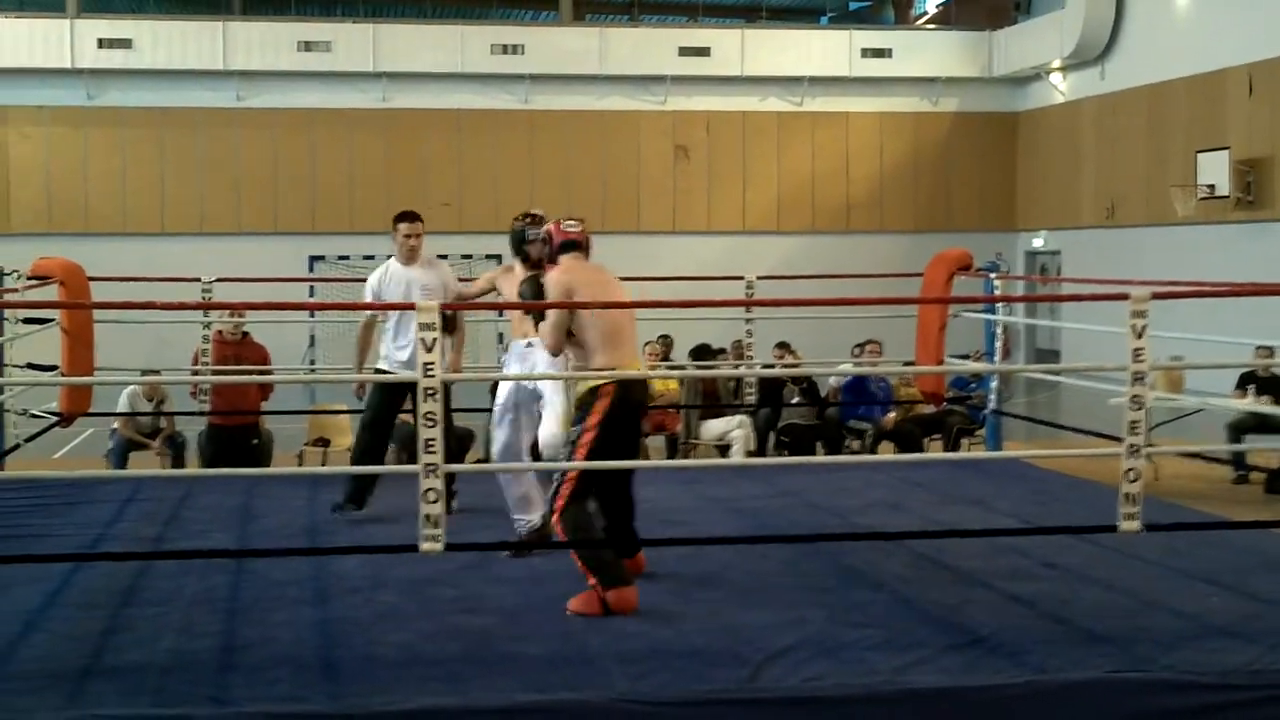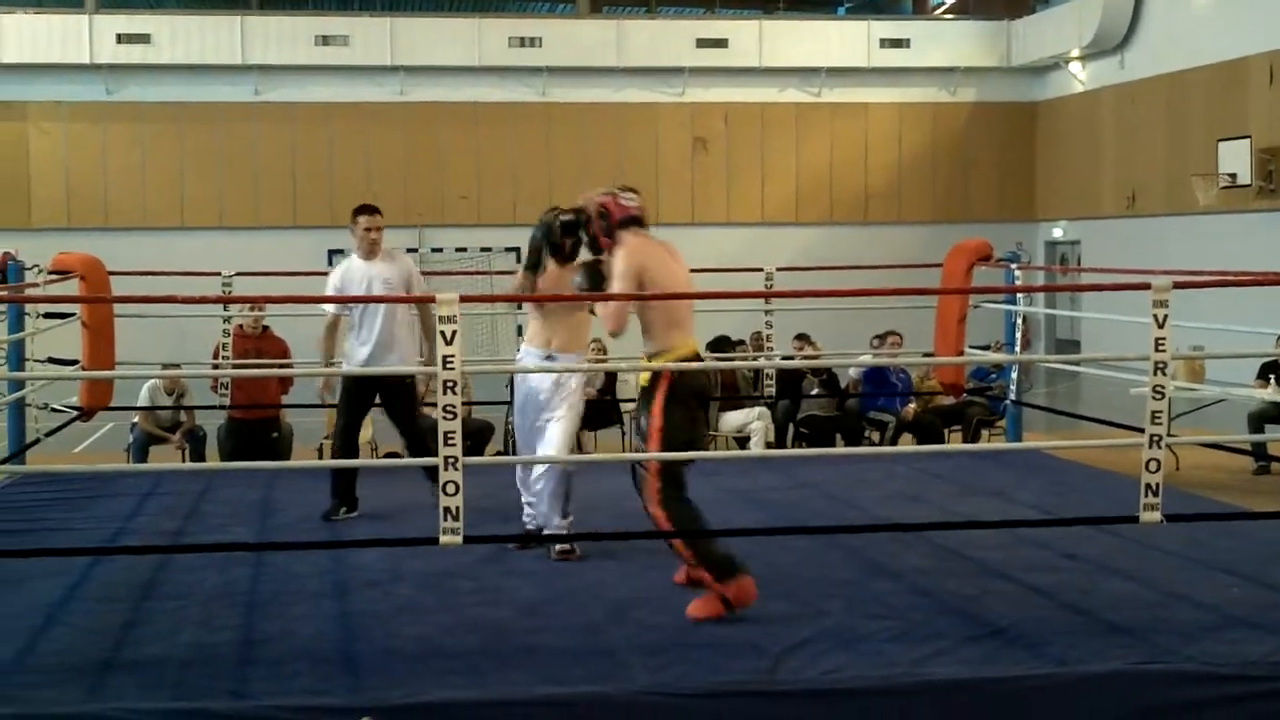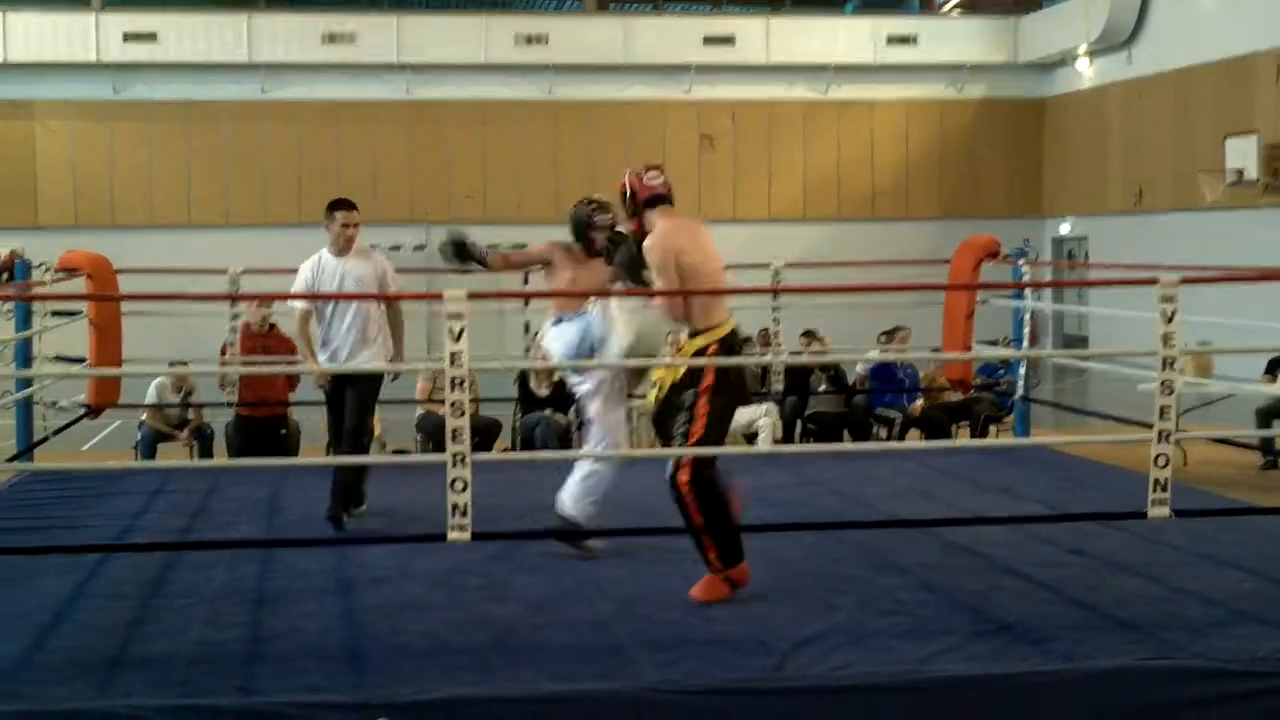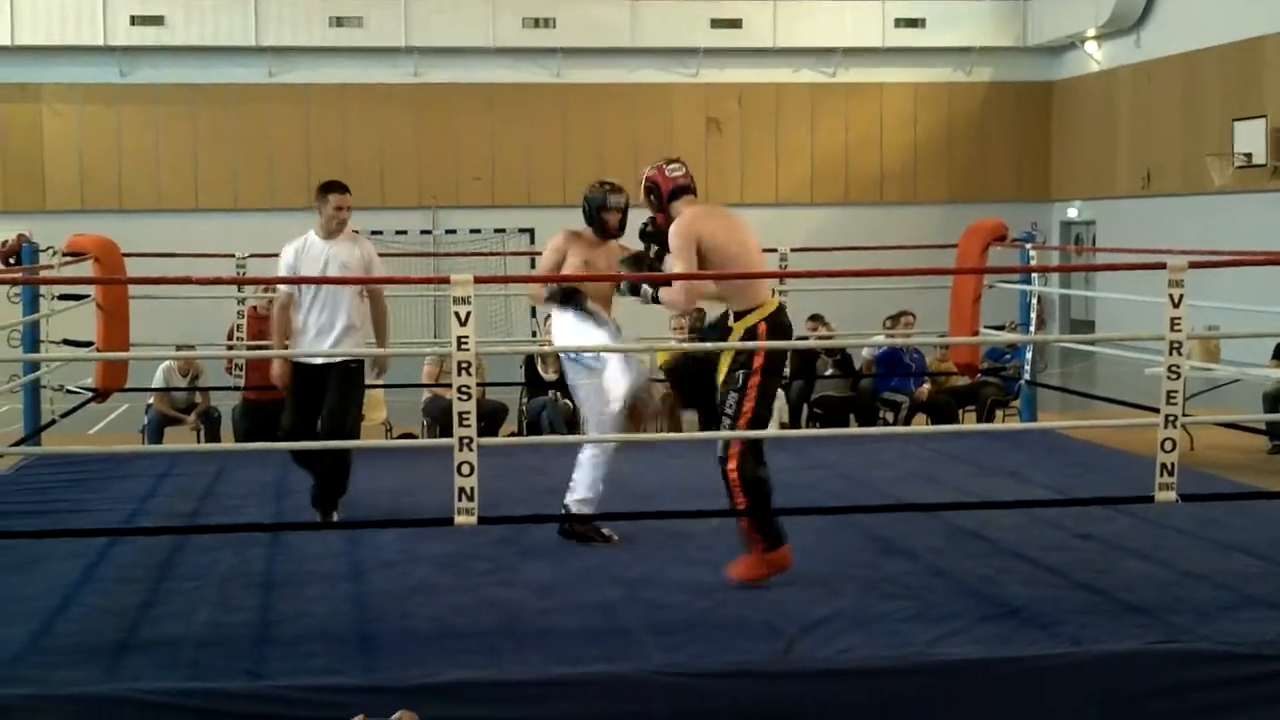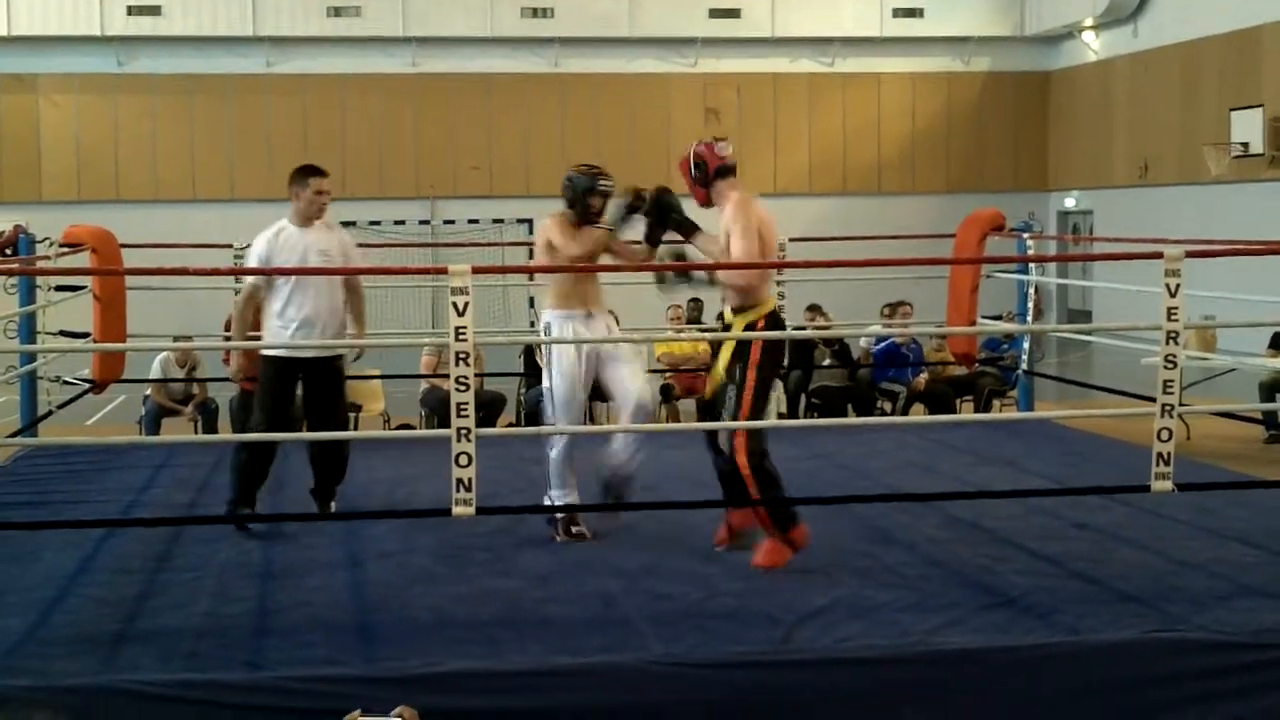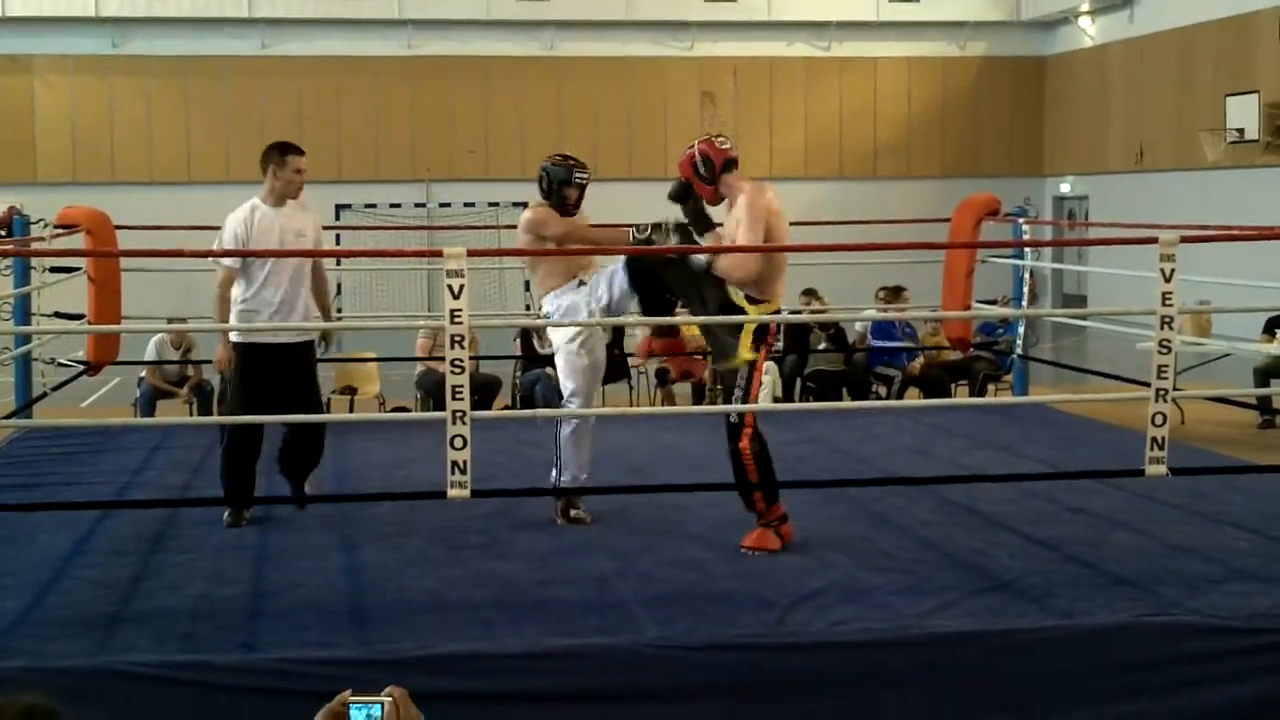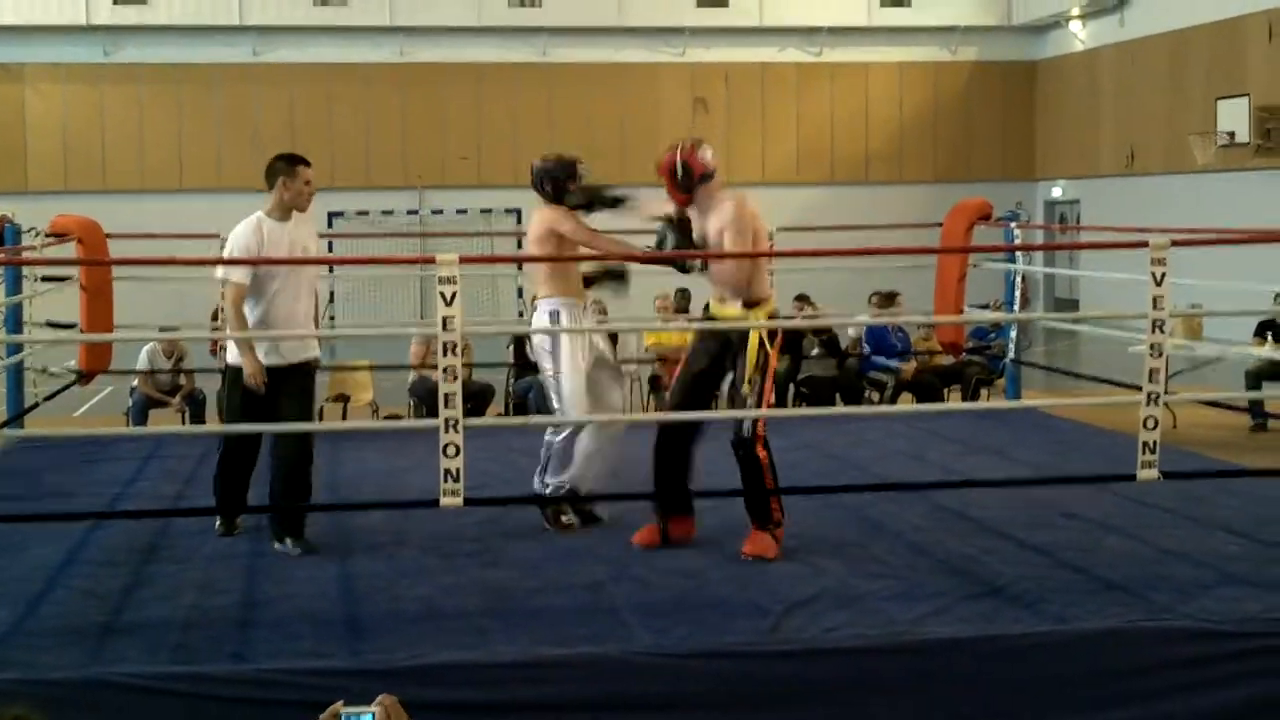
dt=0.3s
person 1, frame 1
left shoulder: (558, 278)
right shoulder: (605, 276)
left elbow: (553, 345)
left wrist: (540, 314)
right wrist: (565, 324)
left hip: (609, 390)
right hip: (636, 385)
left knee: (568, 498)
right knee: (613, 479)
left ankle: (614, 589)
right ankle: (627, 555)
person 1, frame 2
left shoulder: (627, 256)
right shoulder: (667, 251)
left elbow: (613, 325)
left wrist: (592, 292)
left hip: (670, 378)
right hip: (691, 369)
left knee: (659, 488)
right knee: (661, 477)
left ankle: (729, 581)
right ankle: (701, 560)
person 1, frame 3
left shoulder: (657, 241)
right shoulder: (692, 226)
left elbow: (675, 311)
left hip: (710, 357)
right hip: (718, 345)
left knee: (687, 470)
right knee: (665, 418)
left ankle: (728, 567)
right ankle: (719, 508)
person 1, frame 4
left shoulder: (684, 227)
right shoulder: (717, 213)
left elbow: (681, 301)
left wrist: (641, 286)
right wrist: (663, 254)
left hip: (758, 335)
right hip: (762, 322)
left knee: (738, 453)
left ankle: (769, 548)
person 1, frame 5
left shoulder: (739, 209)
right shoulder: (740, 203)
left elbow: (747, 277)
right wrist: (682, 226)
left hip: (754, 333)
right hip: (740, 327)
left knee: (738, 440)
right knee: (722, 425)
left ankle: (785, 529)
right ankle: (742, 510)
person 1, frame 6
left shoulder: (753, 201)
right shoulder: (741, 199)
left elbow: (747, 269)
left wrist: (699, 257)
right wrist: (697, 217)
left hip: (753, 318)
right hip: (723, 295)
left knee: (742, 428)
right knee: (646, 263)
left ankle: (774, 522)
person 1, frame 7
left shoulder: (733, 210)
right shoulder: (707, 212)
left elbow: (737, 277)
left wrist: (691, 252)
right wrist: (687, 240)
left hip: (753, 327)
right hip: (716, 321)
left knee: (749, 435)
right knee: (675, 421)
left ankle: (768, 525)
right ankle: (675, 520)
person 2, frame 1
right shoulder: (502, 275)
right elbow: (466, 295)
left hip: (549, 357)
right hip: (516, 361)
left knee: (553, 436)
right knee: (506, 451)
right ankle: (530, 525)
person 2, frame 2
right shoulder: (536, 268)
right elbow: (517, 294)
right wrist: (535, 257)
left hip: (570, 369)
right hip: (532, 365)
left knee: (555, 456)
right knee: (528, 456)
left ankle: (557, 531)
right ankle: (536, 523)
person 2, frame 3
left shoulder: (611, 264)
right shoulder: (556, 252)
left elbow: (640, 281)
right elbow: (503, 261)
left wrist: (629, 261)
right wrist: (475, 254)
left hip: (599, 349)
right hip: (567, 337)
left knee: (608, 444)
right knee: (613, 322)
left ankle: (572, 517)
person 2, frame 4
left shoulder: (623, 254)
right shoulder: (567, 241)
right elbow: (535, 287)
right wrist: (557, 293)
left hip: (600, 329)
right hip: (573, 322)
left knee: (603, 430)
right knee: (621, 355)
left ankle: (577, 512)
right ankle: (630, 399)
person 2, frame 5
left shoulder: (602, 233)
right shoulder: (553, 225)
left elbow: (639, 259)
right elbow: (574, 254)
left wrist: (654, 235)
right wrist: (617, 222)
left hip: (601, 324)
right hip: (565, 327)
left knee: (638, 399)
right knee: (565, 425)
left ankle: (618, 474)
right ankle: (562, 508)
person 2, frame 6
left shoulder: (571, 216)
right shoulder: (533, 219)
left elbow: (597, 239)
right elbow: (591, 237)
right wrist: (639, 235)
left hip: (595, 292)
right hip: (564, 310)
left knee: (633, 269)
right knee: (576, 403)
right ankle: (567, 490)
person 2, frame 7
left shoulder: (557, 220)
right shoulder: (555, 216)
right elbow: (602, 244)
left wrist: (596, 277)
left hip: (578, 317)
right hip: (559, 319)
left knee: (610, 411)
right knee: (571, 415)
left ankle: (574, 490)
right ankle: (550, 494)
person 3, frame 1
left shoulder: (441, 271)
right shoulder: (380, 277)
left elbow: (456, 315)
right elbow: (367, 325)
left wrist: (456, 355)
right wrist: (358, 371)
right hip: (390, 366)
right knee: (371, 426)
left ankle: (444, 493)
right ankle: (356, 496)
person 3, frame 2
left shoulder: (402, 265)
right shoulder: (340, 274)
left elbow: (423, 308)
right elbow: (331, 325)
left wrist: (431, 350)
right wrist: (325, 372)
left hip: (397, 363)
right hip: (356, 366)
left knee: (414, 430)
right knee: (344, 434)
left ankle: (440, 478)
right ankle: (344, 500)
person 3, frame 3
left shoulder: (375, 262)
right shoulder: (311, 268)
left elbow: (393, 307)
right elbow: (302, 321)
left wrist: (397, 351)
right wrist: (313, 363)
left hip: (368, 362)
right hip: (331, 365)
left knee: (354, 434)
right knee: (339, 437)
left ankle: (341, 504)
right ankle: (353, 498)
person 3, frame 4
left shoulder: (362, 249)
right shoulder: (295, 251)
left elbow: (376, 300)
right elbow: (282, 307)
left wrist: (382, 347)
right wrist: (278, 357)
left hip: (346, 356)
right hip: (303, 356)
left knee: (338, 432)
right knee: (295, 429)
left ankle: (328, 501)
right ankle: (325, 477)
person 3, frame 5
left shoulder: (338, 238)
right shoulder: (269, 241)
left elbow: (353, 288)
right elbow: (249, 298)
left wrist: (359, 327)
right wrist: (238, 349)
left hip: (327, 350)
right hip: (278, 351)
left knee: (330, 429)
right knee: (266, 428)
left ankle: (325, 493)
right ankle: (243, 503)
person 3, frame 6
left shoulder: (308, 218)
right shoulder: (241, 221)
right elbow: (224, 284)
left wrist: (327, 319)
right wrist: (222, 340)
left hip: (297, 337)
right hip: (249, 340)
left knee: (309, 415)
right knee: (242, 423)
left ankle: (296, 472)
right ankle: (238, 502)
person 3, frame 7
left shoulder: (308, 232)
right shoulder: (247, 235)
right elbow: (233, 302)
left wrist: (315, 341)
right wrist: (248, 356)
left hip: (298, 358)
right hip: (252, 361)
left knee: (295, 445)
right knee: (239, 443)
left ankle: (287, 531)
right ankle: (229, 512)
